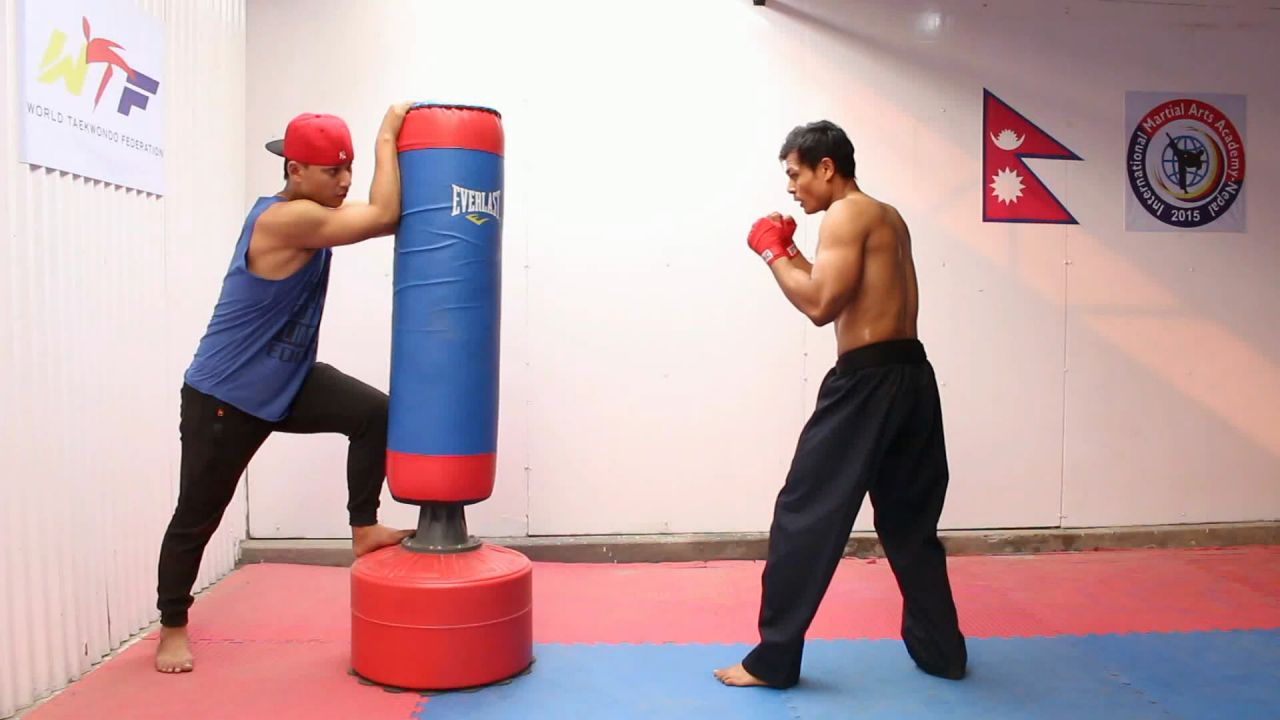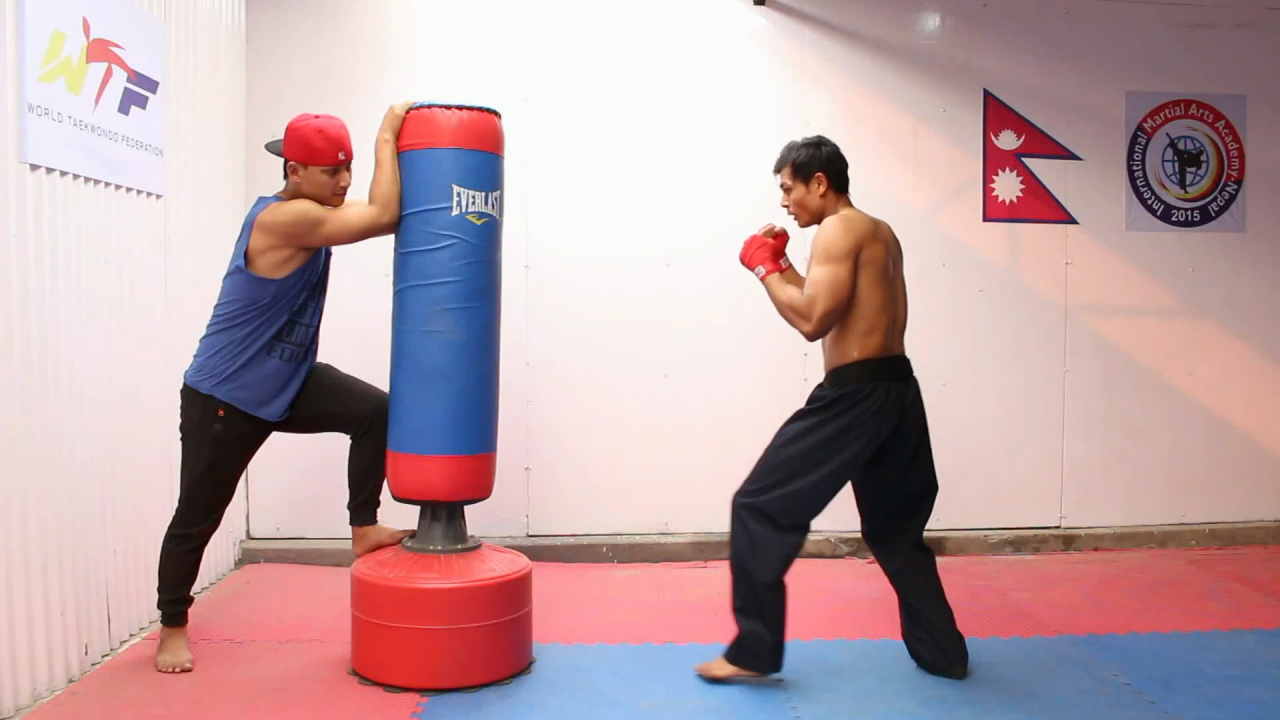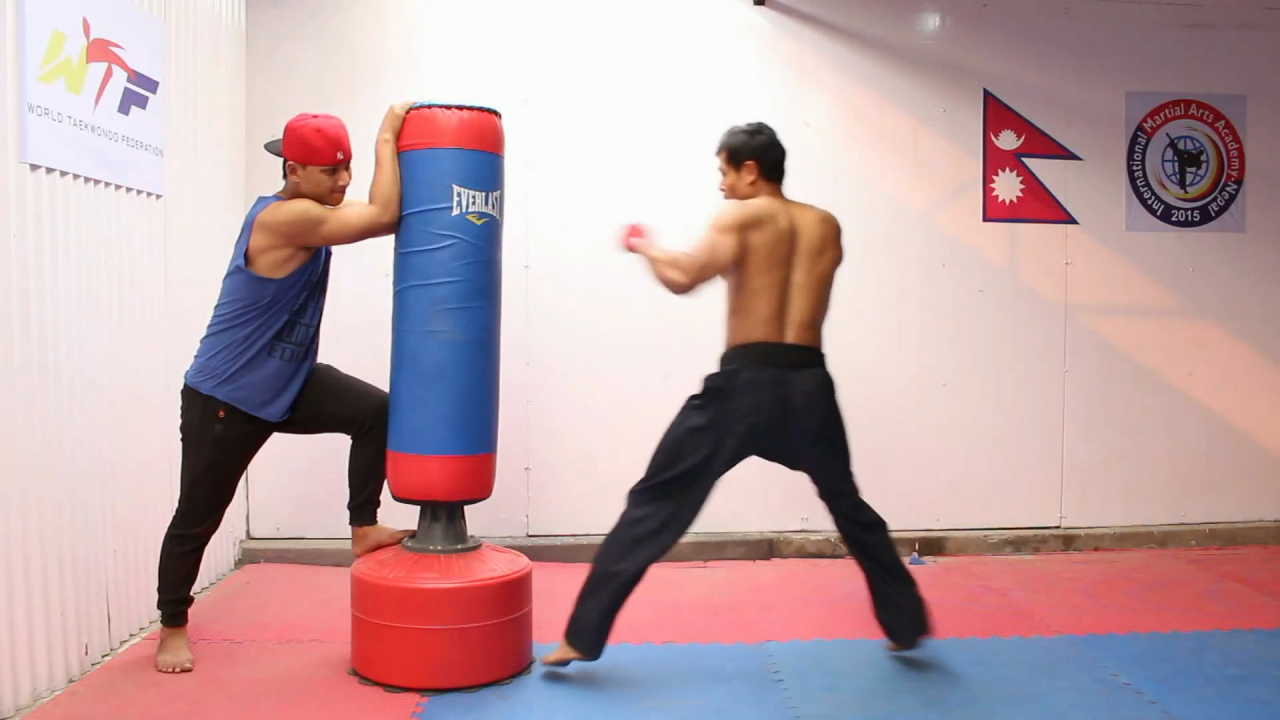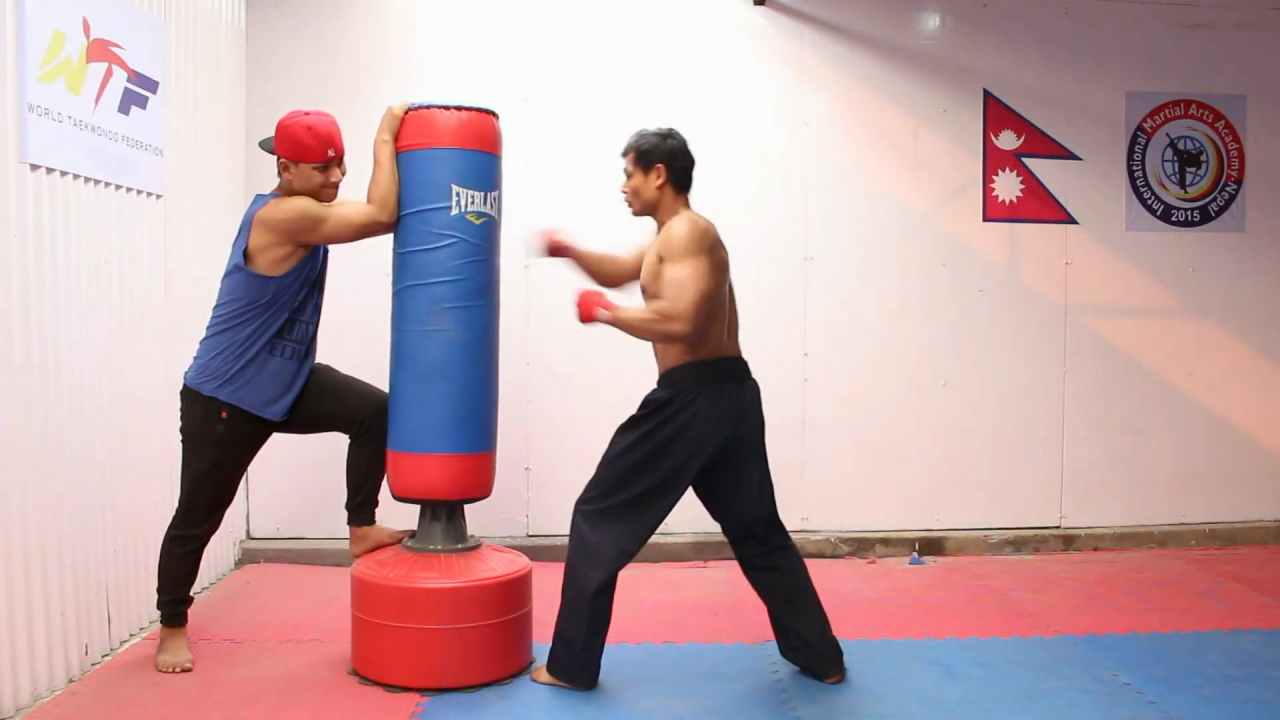
dt=1s
person 1, frame 1
left shoulder: (314, 212)
right shoulder: (284, 219)
left elbow: (385, 217)
right elbow: (381, 216)
right wrist: (389, 136)
left hip: (288, 382)
right hip: (223, 396)
left knee: (374, 412)
right knee: (198, 516)
left ankle: (363, 529)
right ankle: (173, 627)
person 1, frame 2
left shoulder: (315, 212)
right shoulder: (283, 219)
left elbow: (382, 215)
right elbow: (381, 217)
right wrist: (387, 136)
left hip: (289, 381)
right hip: (224, 395)
left knee: (375, 412)
right knee: (198, 516)
left ankle: (363, 529)
right ankle: (172, 628)
person 1, frame 3
left shoulder: (314, 211)
right shoulder: (283, 218)
left elbow: (386, 217)
right elbow: (381, 216)
right wrist: (387, 136)
left hip: (288, 382)
right hip: (224, 396)
left knee: (377, 411)
right knee: (198, 517)
left ankle: (363, 529)
right ankle: (172, 628)
person 1, frame 4
left shoulder: (310, 209)
right shoulder: (281, 215)
left elbow: (380, 217)
right elbow: (379, 215)
right wrist: (386, 138)
left hip: (287, 383)
right hip: (223, 396)
left knee: (374, 410)
right knee: (198, 517)
left ankle: (361, 529)
right ankle: (172, 628)
person 2, frame 1
left shoulder: (846, 214)
right shoulder: (888, 217)
left elbow: (821, 306)
left wrist: (773, 253)
right wrist: (792, 252)
left hip: (869, 381)
right hip: (909, 377)
left knee: (805, 514)
right knee: (909, 519)
left ankle: (774, 659)
right ankle: (941, 649)
person 2, frame 2
left shoulder: (838, 230)
right shoulder: (881, 233)
left elbow: (813, 321)
left wrist: (763, 269)
right wrist: (781, 266)
left hip: (855, 396)
right hip: (896, 392)
left knee: (760, 508)
right knee: (897, 529)
left ankle: (755, 649)
right ankle: (942, 651)
person 2, frame 3
left shoulder: (740, 217)
right shoulder: (826, 226)
left elbow: (683, 276)
left wrist: (643, 243)
left hip: (745, 382)
right hip: (807, 383)
left knee: (655, 502)
right knee: (848, 504)
left ankle: (584, 635)
right ankle: (905, 623)
person 2, frame 4
left shoulder: (684, 234)
right shoulder: (686, 235)
left elbow: (677, 321)
right elbow: (622, 273)
left wrist: (606, 312)
right wrist: (571, 252)
left hip: (690, 400)
right hip: (732, 395)
left knee: (600, 522)
right knee: (760, 533)
left ankle: (571, 666)
right ankle: (822, 657)
